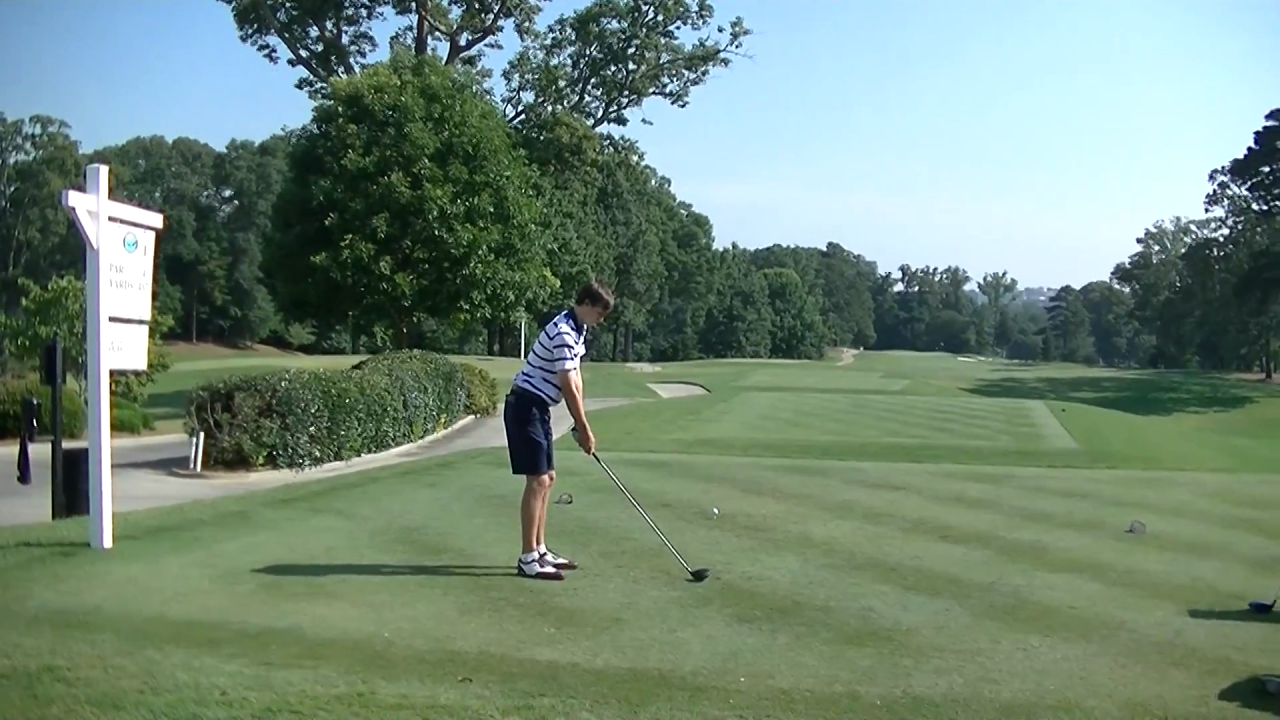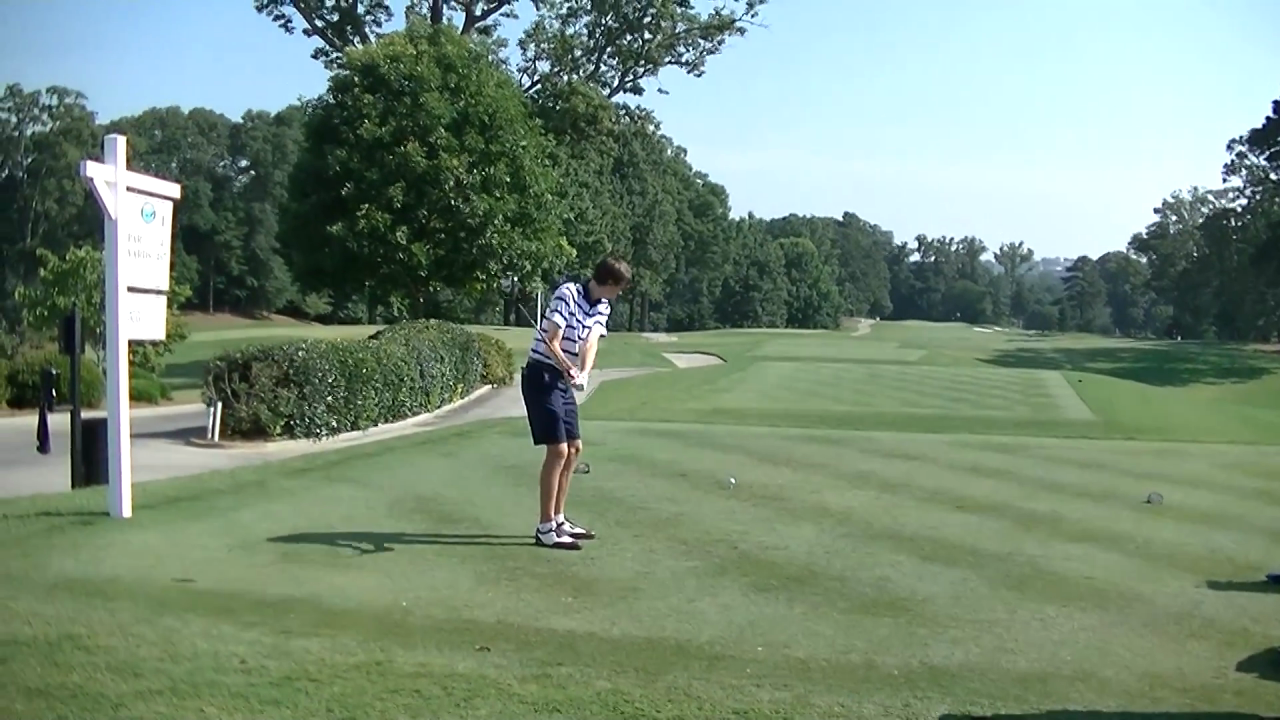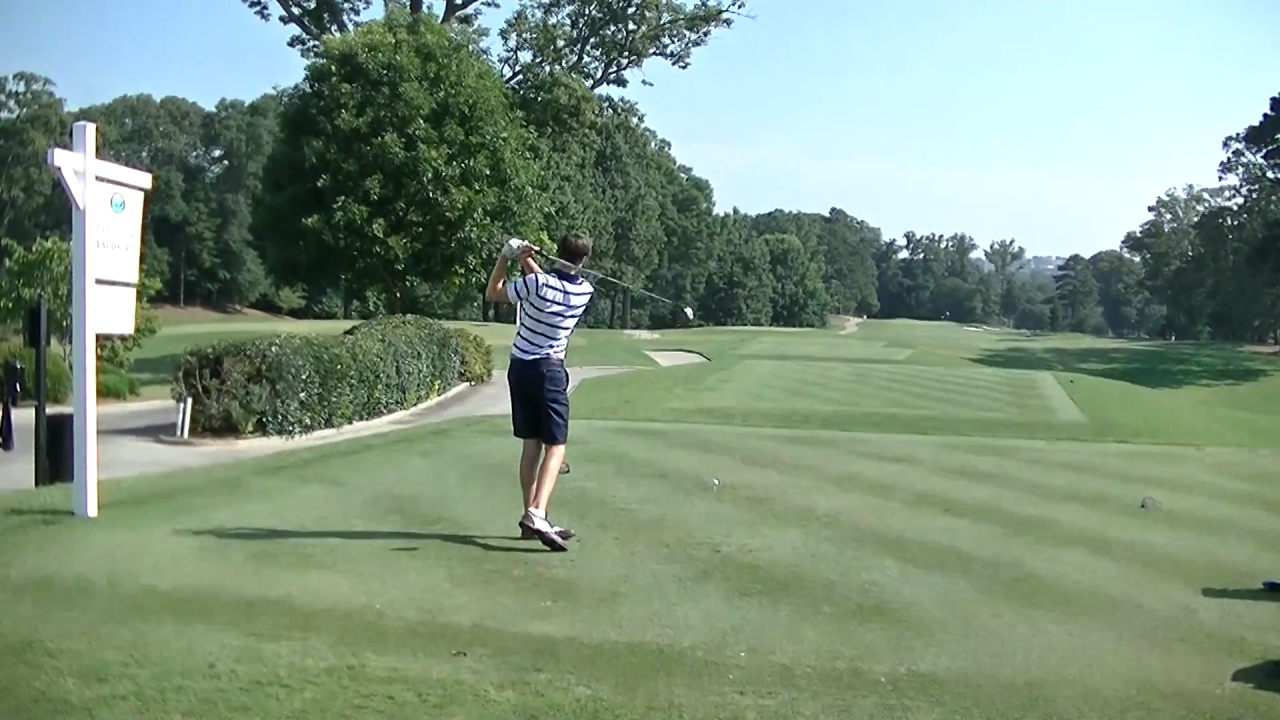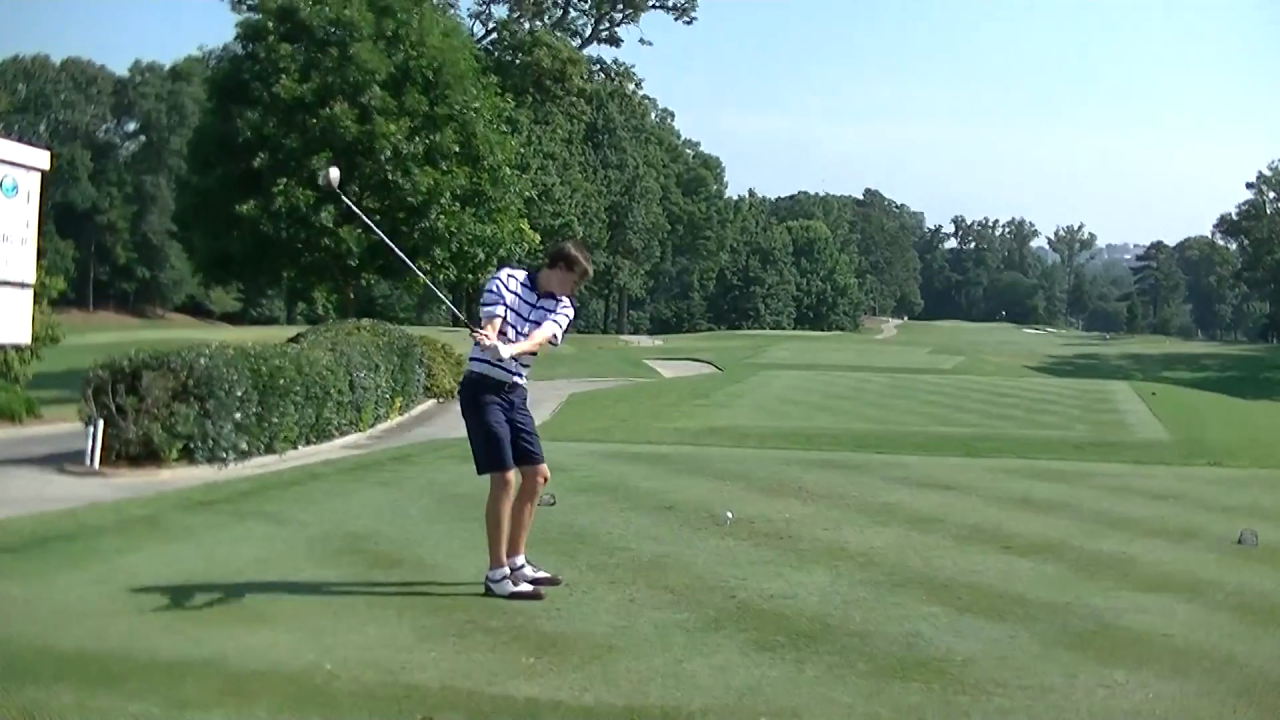
dt=1s
person 1, frame 1
left shoulder: (577, 329)
right shoulder: (563, 333)
left elbow: (576, 377)
right elbow: (568, 389)
left wrist: (581, 425)
right wrist: (585, 430)
left hip: (538, 408)
right hip: (525, 406)
left knee: (548, 478)
right knee: (537, 480)
left ankle: (540, 550)
right ankle: (528, 558)
person 1, frame 2
left shoulder: (602, 308)
right shoulder: (567, 295)
left elbow: (589, 346)
right elbow: (551, 344)
left wrist: (582, 373)
right wrist: (571, 372)
left hip: (559, 378)
right hip: (541, 376)
left knee: (573, 448)
right knee: (558, 449)
left ankle: (557, 519)
right ankle: (545, 528)
person 1, frame 3
left shoulder: (535, 283)
right shoulder: (586, 292)
left elbow: (492, 294)
left wrist: (506, 257)
right wrist: (527, 260)
left hip: (519, 368)
right hip: (549, 371)
left knee: (531, 445)
right knee: (555, 447)
left ankle: (532, 514)
right ankle: (536, 515)
person 1, frame 4
left shoulder: (563, 309)
right shoulder: (505, 279)
left elbow: (538, 340)
right elbow: (488, 332)
left wrist: (509, 349)
right wrist: (488, 340)
left hip: (515, 393)
right hip: (481, 389)
left knee: (537, 475)
right knee: (505, 479)
